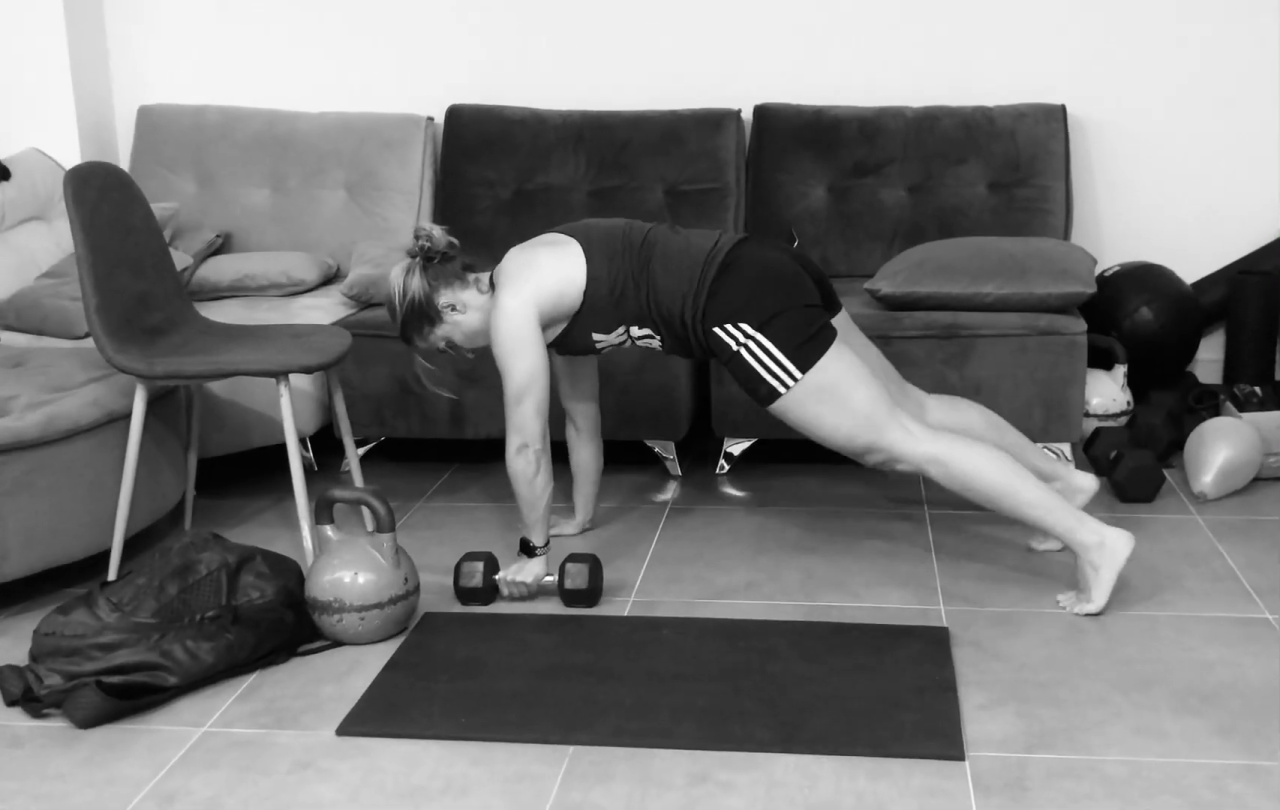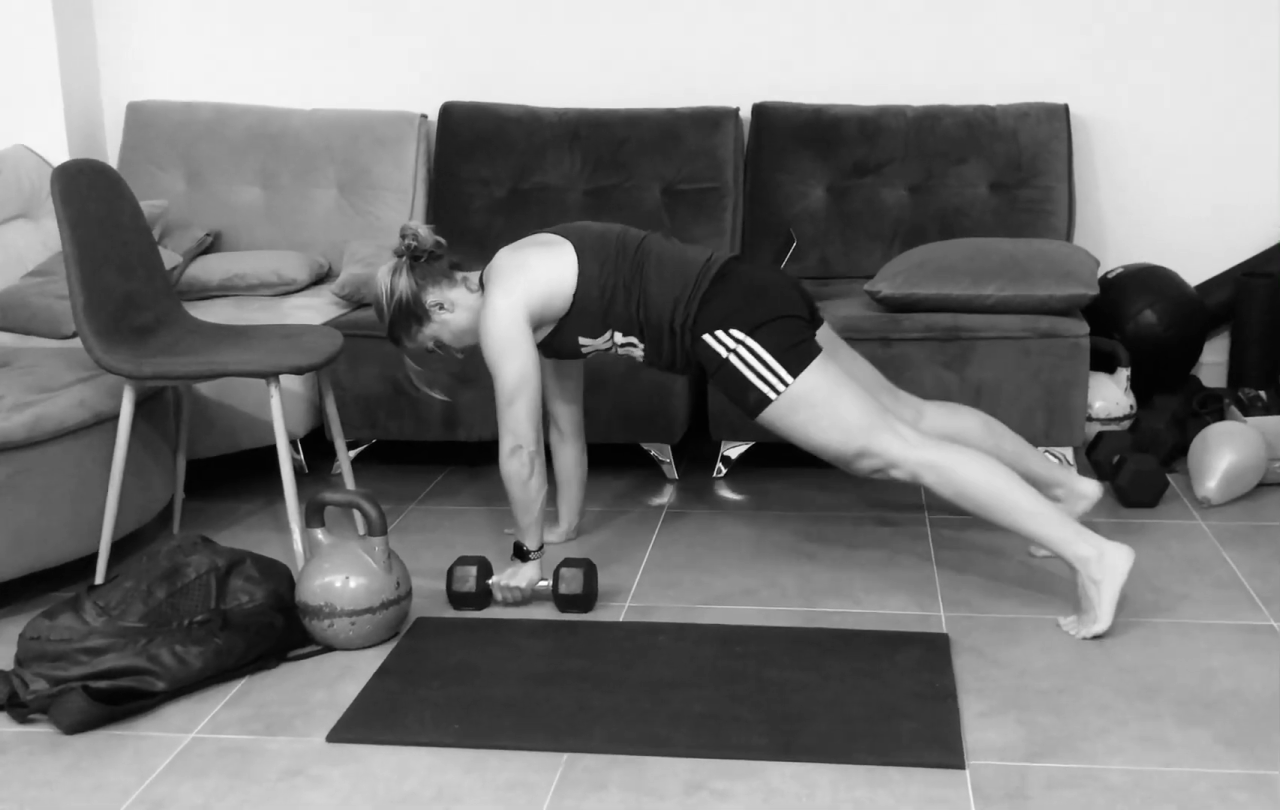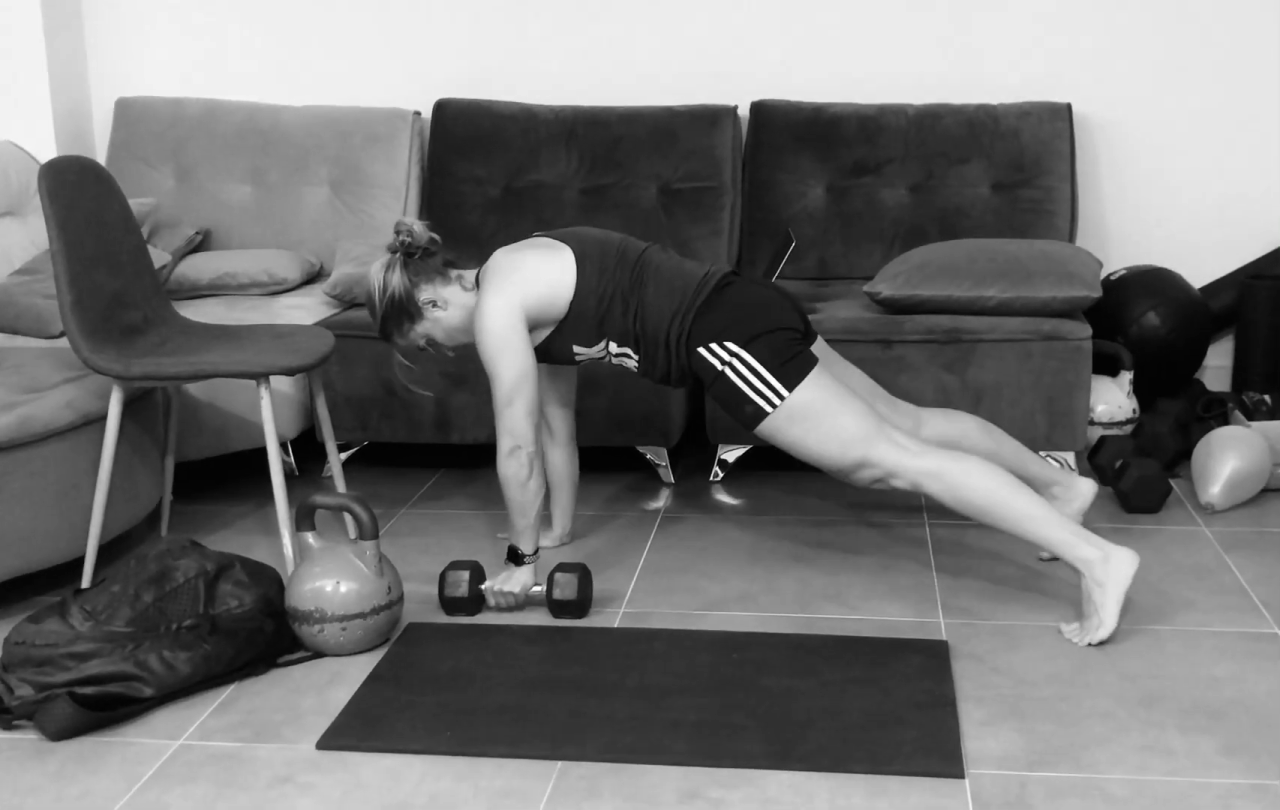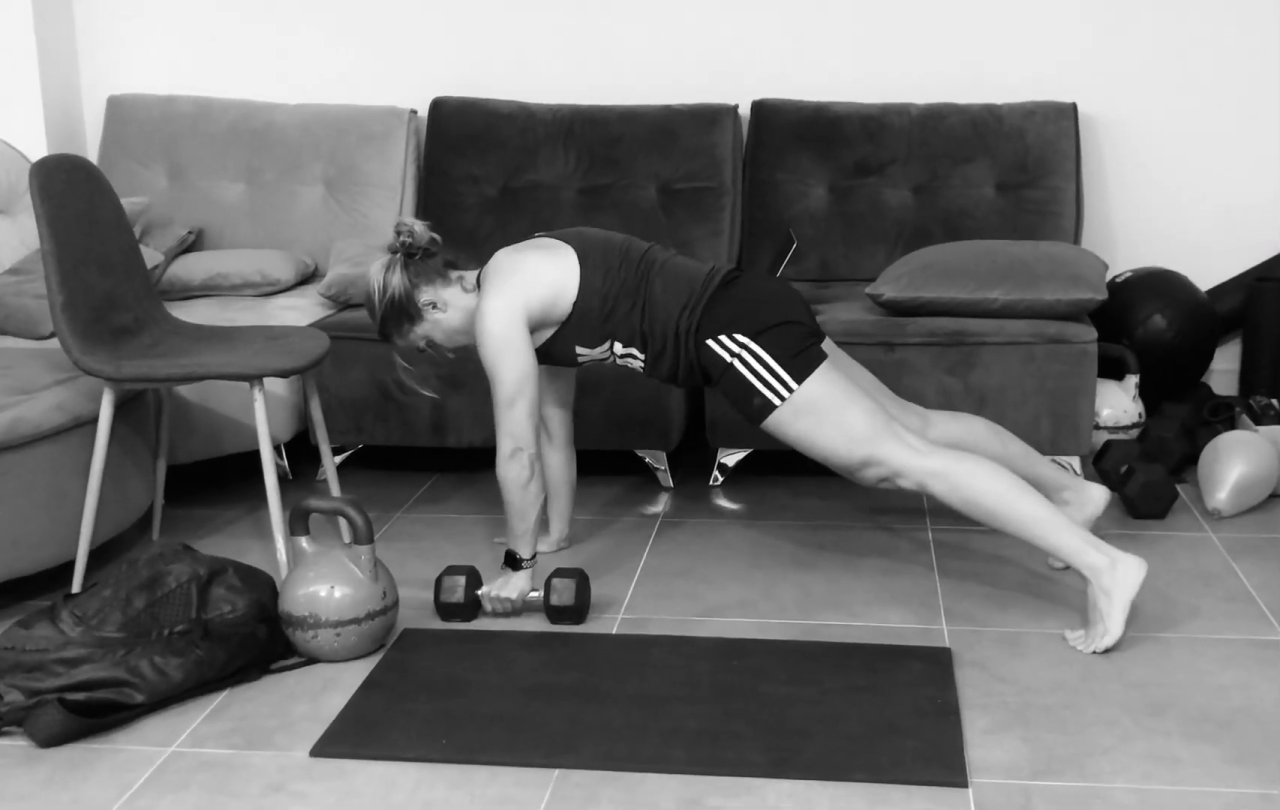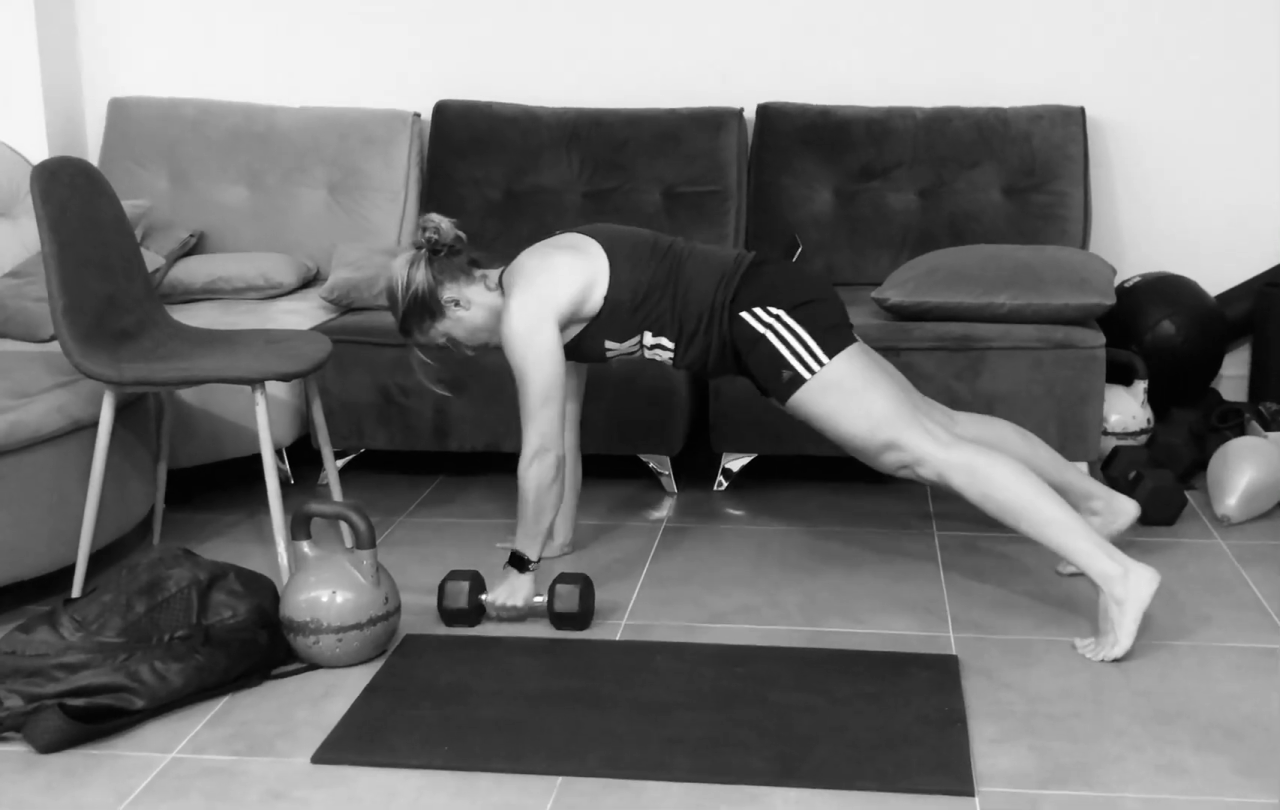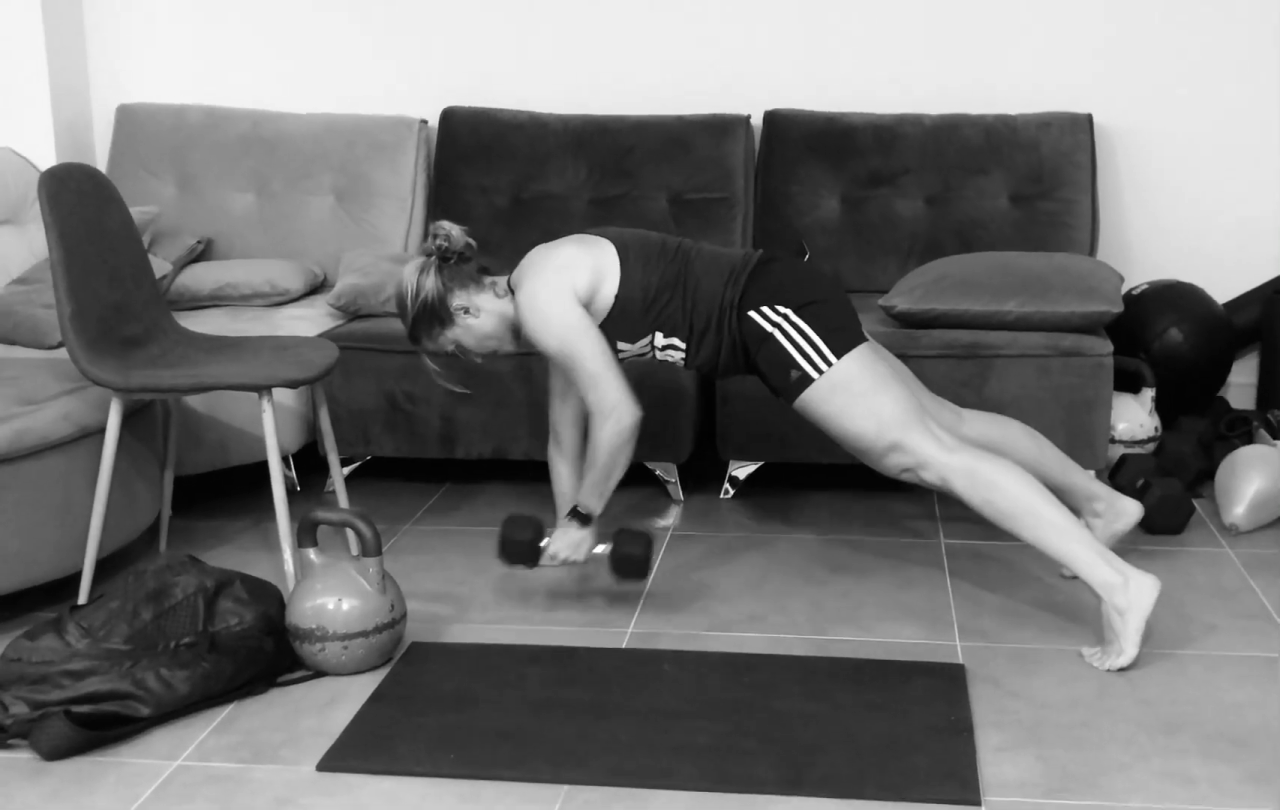
dt=0.3s
person 1, frame 1
left shoulder: (511, 308)
right shoulder: (542, 285)
left elbow: (526, 445)
right elbow: (581, 411)
left wrist: (533, 548)
right wrist: (578, 517)
left hip: (745, 304)
right hip: (762, 272)
left knee: (898, 441)
right knee: (910, 408)
left ankle: (1095, 539)
right ankle: (1066, 480)
person 1, frame 2
left shoulder: (501, 305)
right shoulder: (535, 290)
left elbow: (519, 445)
right elbow: (563, 416)
left wrist: (528, 553)
right wrist: (565, 525)
left hip: (732, 320)
right hip: (748, 294)
left knee: (892, 450)
right knee: (905, 414)
left ankle: (1091, 555)
right ankle: (1067, 486)
person 1, frame 3
left shoulder: (496, 306)
right shoulder: (524, 283)
left elbow: (516, 446)
right elbow: (555, 417)
left wrist: (521, 558)
right wrist: (559, 528)
left hip: (727, 334)
right hip: (739, 315)
left knee: (892, 460)
right knee: (901, 420)
left ankle: (1097, 558)
right ankle: (1062, 486)
person 1, frame 4
left shoulder: (497, 307)
right shoulder: (524, 284)
left elbow: (517, 449)
right elbow: (553, 421)
left wrist: (519, 564)
right wrist: (556, 531)
left hip: (734, 330)
right hip: (745, 313)
left knee: (899, 458)
right knee: (909, 422)
left ankle: (1104, 565)
right ankle: (1073, 492)
person 1, frame 5
left shoulder: (524, 306)
right shoulder: (542, 286)
left elbow: (544, 452)
right elbow: (561, 432)
left wrist: (519, 566)
right wrist: (559, 537)
left hip: (763, 310)
right hip: (764, 313)
left knee: (921, 450)
right knee: (935, 421)
left ankle: (1117, 577)
right ankle: (1101, 502)
person 1, frame 6
left shoulder: (539, 299)
right shoulder: (550, 295)
left elbow: (619, 417)
right elbow: (567, 431)
left wrist: (579, 522)
right wrist: (572, 527)
left hip: (772, 308)
right hip: (771, 313)
left knee: (926, 453)
right knee: (942, 421)
left ankle: (1118, 585)
right ankle: (1104, 504)
